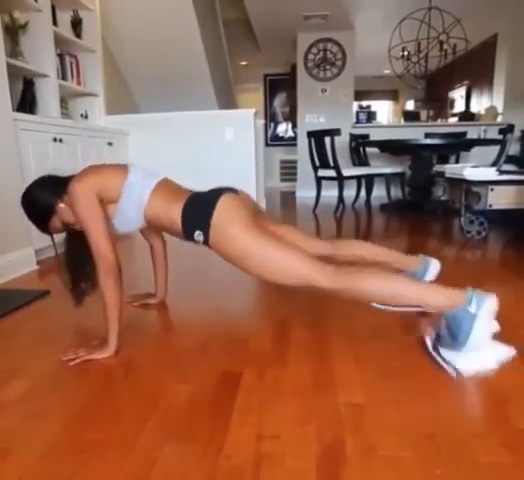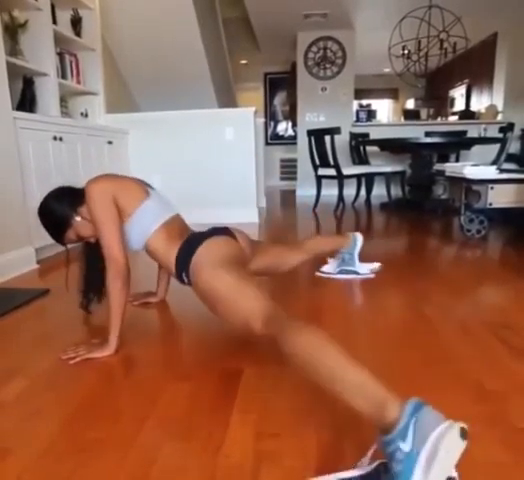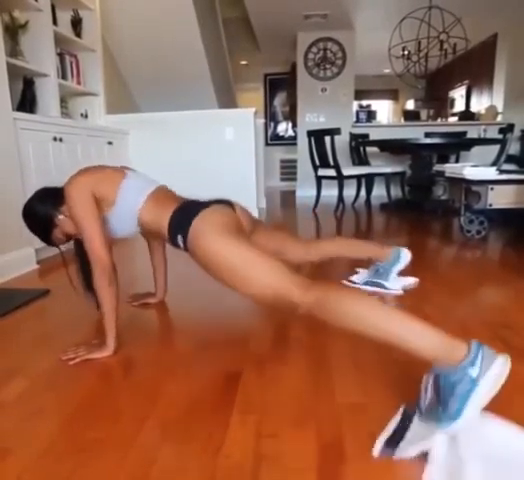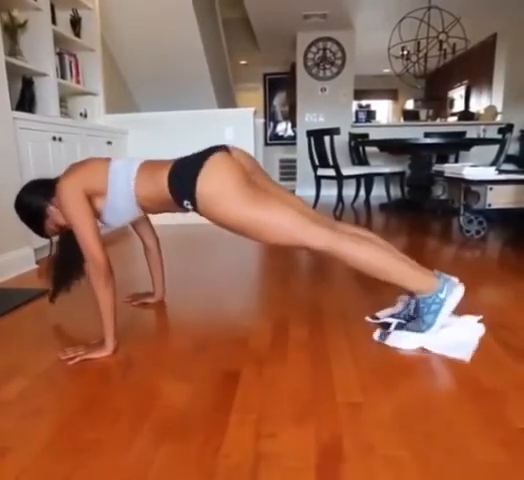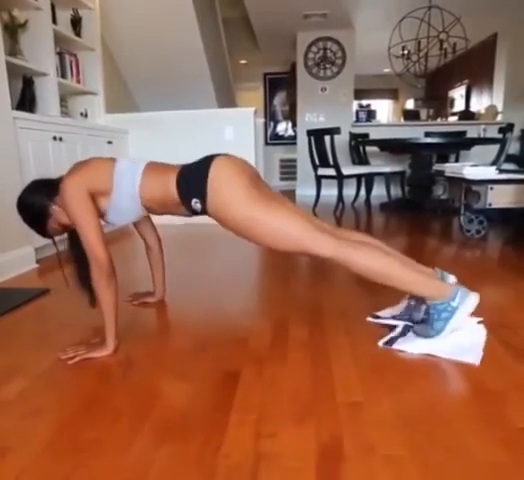
dt=0.4s
person 1, frame 1
left shoulder: (81, 190)
right shoulder: (107, 189)
left elbow: (107, 265)
right elbow: (154, 233)
left wrist: (110, 343)
right wrist: (159, 294)
left hip: (214, 217)
right hip: (224, 204)
left knee: (327, 276)
right knee: (320, 247)
left ankle: (461, 303)
right ankle: (416, 265)
person 1, frame 2
left shoulder: (98, 192)
right shoulder: (121, 190)
left elbow: (117, 264)
left wrist: (111, 341)
right wrist: (159, 292)
left hip: (204, 258)
right hip: (226, 239)
left knee: (274, 322)
right knee: (292, 253)
left ankle: (401, 420)
right ankle: (346, 242)
person 1, frame 3
left shoulder: (78, 189)
right shoulder: (104, 185)
left elbow: (103, 266)
right elbow: (155, 230)
left wrist: (109, 341)
right wrist: (159, 292)
left hip: (201, 226)
right hip: (223, 212)
left knee: (302, 293)
right knee: (305, 250)
left ankle: (461, 360)
right ankle: (386, 255)
person 1, frame 4
left shoulder: (69, 190)
right shoulder: (98, 187)
left elbow: (97, 263)
right elbow: (147, 233)
left wrist: (107, 342)
right wrist: (158, 292)
left hip: (205, 179)
right hip: (222, 162)
left knee: (321, 237)
right knee: (324, 225)
left ankle: (434, 293)
right ankle: (418, 274)
person 1, frame 5
left shoulder: (73, 187)
right shoulder: (100, 187)
left elbow: (101, 262)
right elbow: (149, 234)
left wrist: (109, 340)
right wrist: (158, 292)
left hip: (212, 182)
right hip: (216, 178)
left knee: (324, 245)
right knee: (325, 232)
left ankle: (445, 296)
right ankle: (429, 276)
